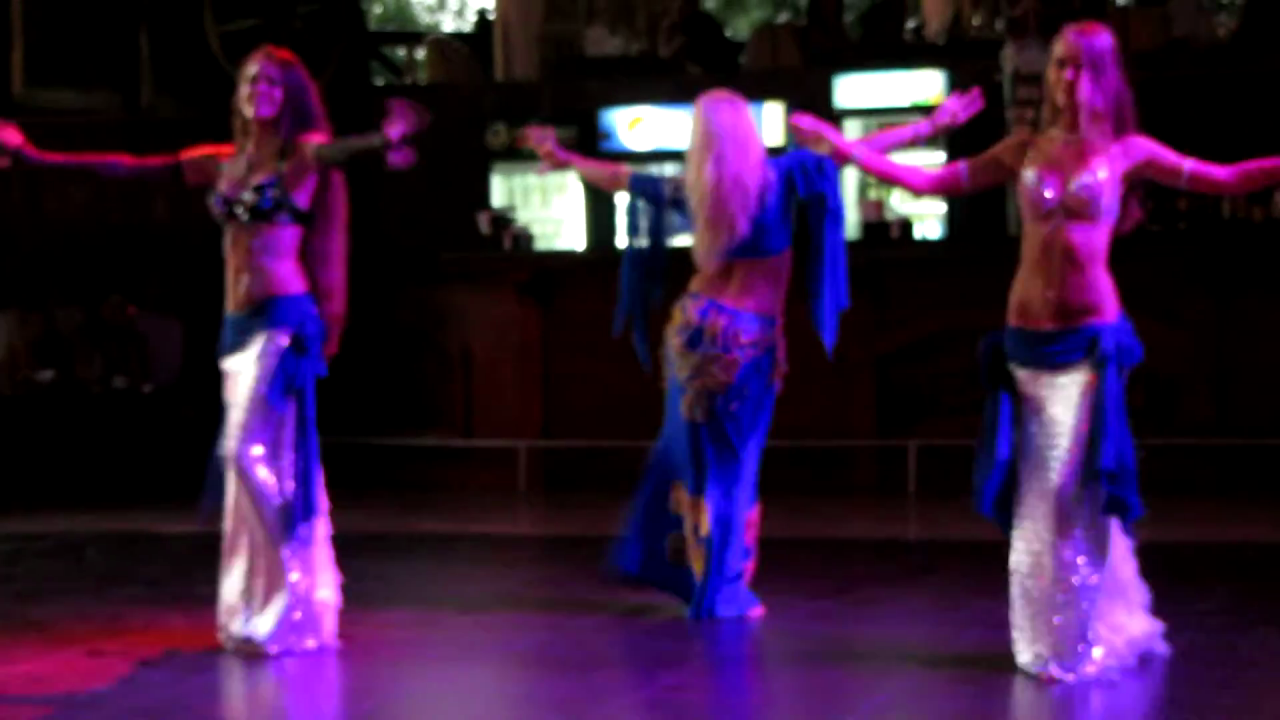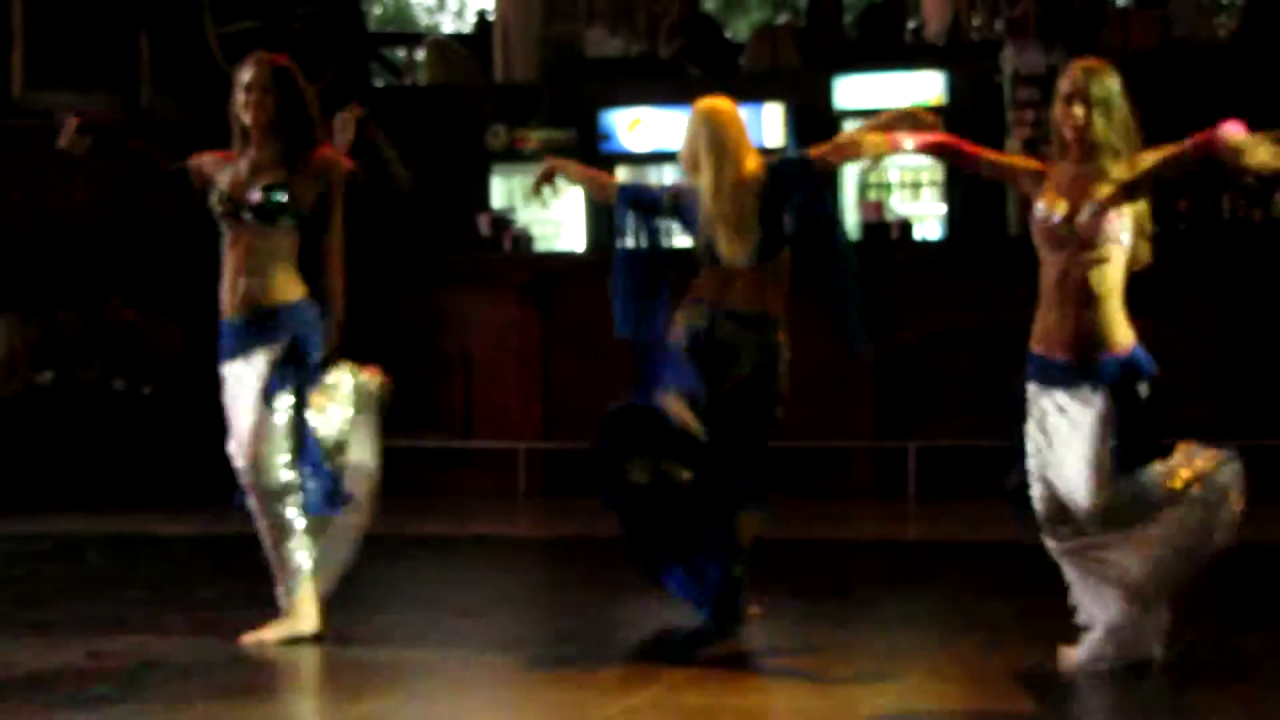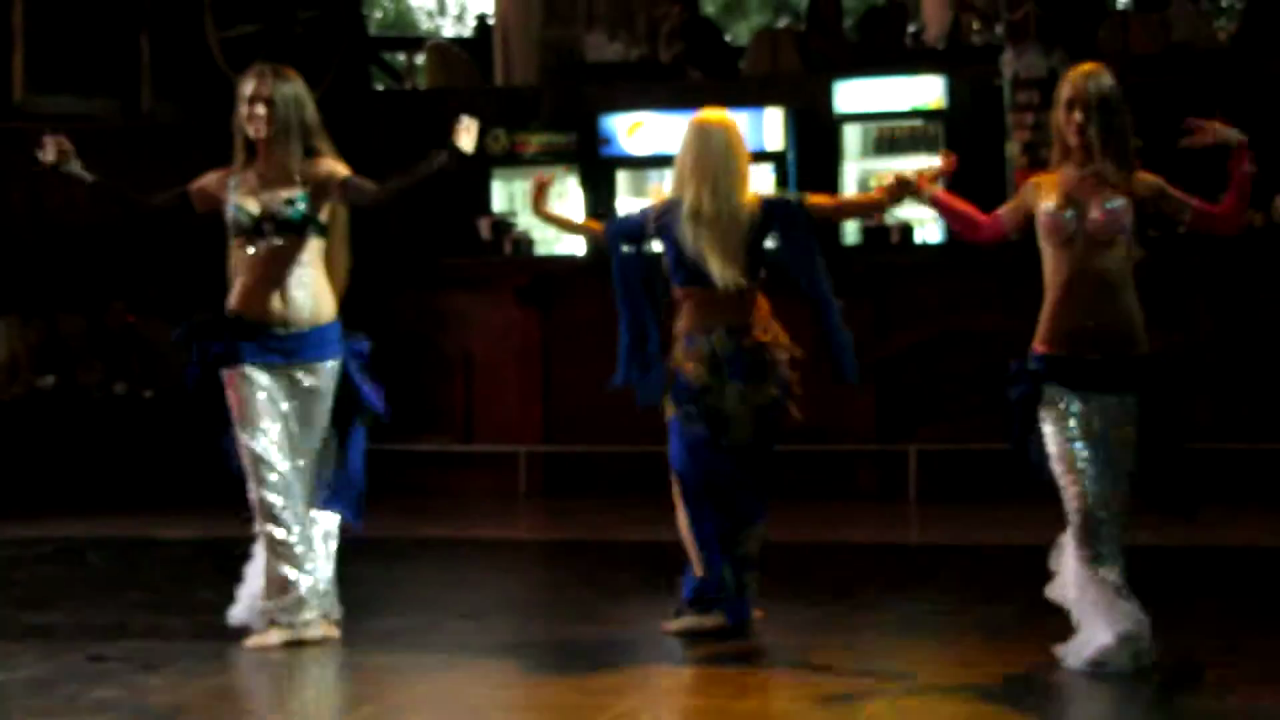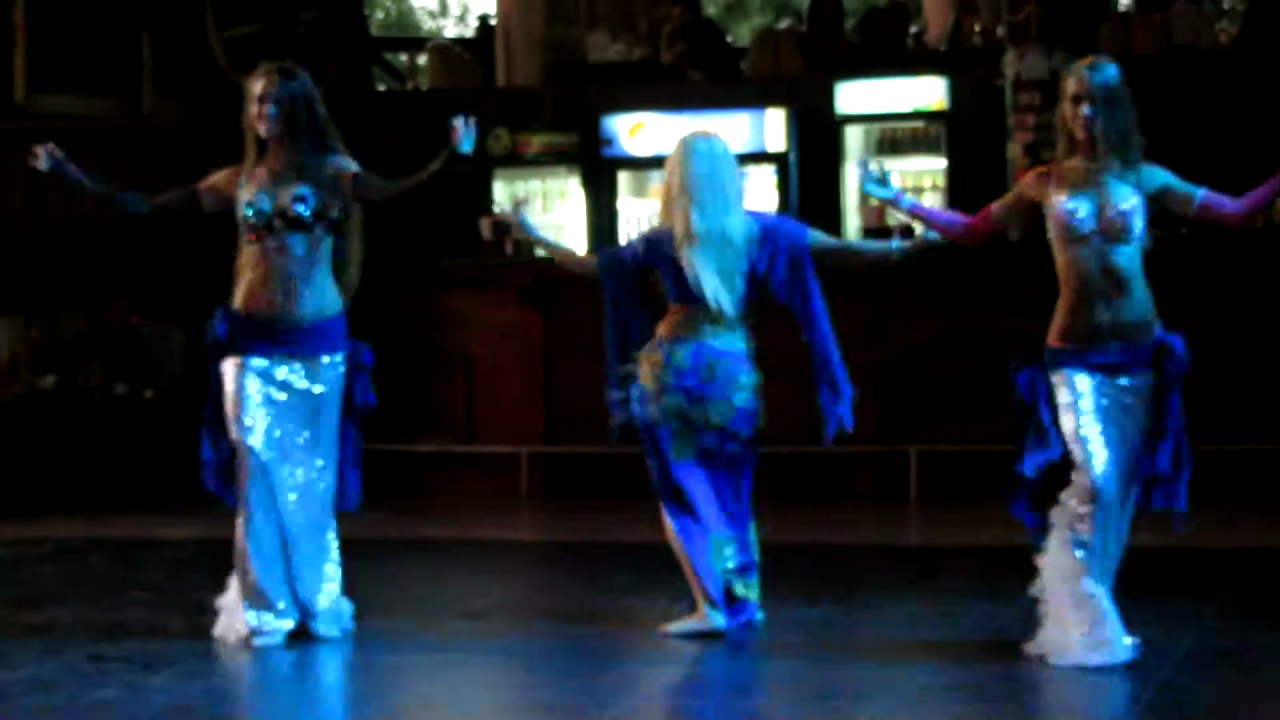
dt=0.3s
person 1, frame 1
left shoulder: (1127, 150)
right shoulder: (1023, 149)
left elbow: (1223, 180)
right elbow: (932, 183)
right wrist: (848, 150)
left hip: (1092, 339)
right hip: (1028, 341)
left knee: (1077, 485)
right knee: (1040, 494)
left ankle: (1082, 642)
right ankle: (1048, 639)
person 1, frame 2
left shoulder: (1133, 172)
right shoulder: (1040, 178)
left elbow: (1223, 139)
right elbow: (978, 158)
left wrist: (1228, 136)
right wrist: (911, 140)
left hip: (1111, 368)
right hip: (1048, 370)
left knee: (1085, 499)
right knee: (1057, 511)
right ankle: (1119, 627)
person 1, frame 3
left shoulder: (1137, 186)
right shoulder: (1039, 189)
left elbow: (1228, 223)
right elbow: (987, 231)
left wrist: (1239, 150)
right wrist: (931, 193)
left hip: (1128, 367)
right hip: (1060, 369)
left knee: (1114, 505)
right knee: (1086, 503)
left ankle: (1107, 618)
right ankle: (1110, 631)
person 1, frame 4
left shoulder: (1144, 177)
right shoulder: (1045, 184)
right elbow: (970, 229)
right wrist: (893, 197)
left hip: (1141, 355)
right hip: (1074, 357)
left knee: (1119, 493)
right knee: (1093, 484)
left ankle: (1090, 619)
right ankle: (1085, 627)
person 2, frame 1
left shoulder: (303, 151)
right shoulder: (219, 161)
left elbow: (334, 152)
right elbow: (130, 166)
left wrist: (386, 140)
left hip: (282, 320)
right hip: (240, 325)
left knee: (259, 458)
right knee: (248, 462)
left ankle: (288, 615)
right ankle: (263, 612)
person 2, frame 2
left shoulder: (313, 163)
right shoulder: (221, 166)
right elbow: (151, 169)
right wrist: (88, 145)
left hip: (285, 328)
right hip: (236, 332)
left knee: (271, 462)
right knee: (259, 470)
right ankle: (302, 589)
person 2, frame 3
left shoulder: (322, 174)
right shoulder: (226, 182)
left elbow: (381, 195)
right elbow: (145, 208)
left wrist: (450, 156)
right wrist: (77, 171)
left hip: (316, 342)
right hip: (249, 343)
left knee: (314, 477)
right knee: (270, 477)
left ankle: (306, 602)
right ankle: (294, 607)
person 2, frame 4
left shoulder: (330, 170)
right shoulder: (236, 180)
left elbow: (387, 191)
right elbow: (148, 209)
left wrist: (449, 159)
right wrist: (70, 173)
left hip: (319, 337)
right hip: (252, 338)
left knee: (312, 474)
right knee: (255, 471)
left ankle: (316, 603)
right ankle: (267, 608)
person 3, frame 1
left shoulder: (689, 187)
right shoulder: (778, 175)
left elbow: (616, 177)
right elbow: (859, 149)
left wrist: (561, 155)
right wrist: (933, 123)
left hip: (695, 323)
right hip: (749, 336)
left knee: (686, 447)
right knee: (734, 461)
left ankle: (657, 562)
right ankle: (724, 590)
person 3, frame 2
left shoulder: (687, 196)
right shoulder: (772, 178)
left elbow: (613, 192)
left wrist: (561, 168)
right wrist: (898, 122)
left hip: (699, 329)
right hip: (757, 339)
right knee: (741, 469)
left ankle: (672, 411)
right ankle: (724, 600)
person 3, frame 3
left shoulder: (667, 215)
right shoulder: (760, 210)
left elbow: (602, 233)
right elbow: (845, 208)
left wrist: (546, 213)
right wrist: (901, 189)
left hip: (700, 356)
right hip: (759, 353)
left knee: (697, 483)
right knee: (743, 480)
left ankle: (716, 603)
right ankle: (734, 600)
person 3, frame 4
left shoulder: (662, 239)
right shoulder: (759, 230)
left elbow: (589, 267)
right elbow: (842, 248)
left wrist: (529, 235)
right wrist: (906, 245)
left hip: (673, 366)
right hip: (733, 369)
left knee: (679, 492)
right knee: (729, 490)
left ankle: (712, 605)
right ankle: (740, 597)
